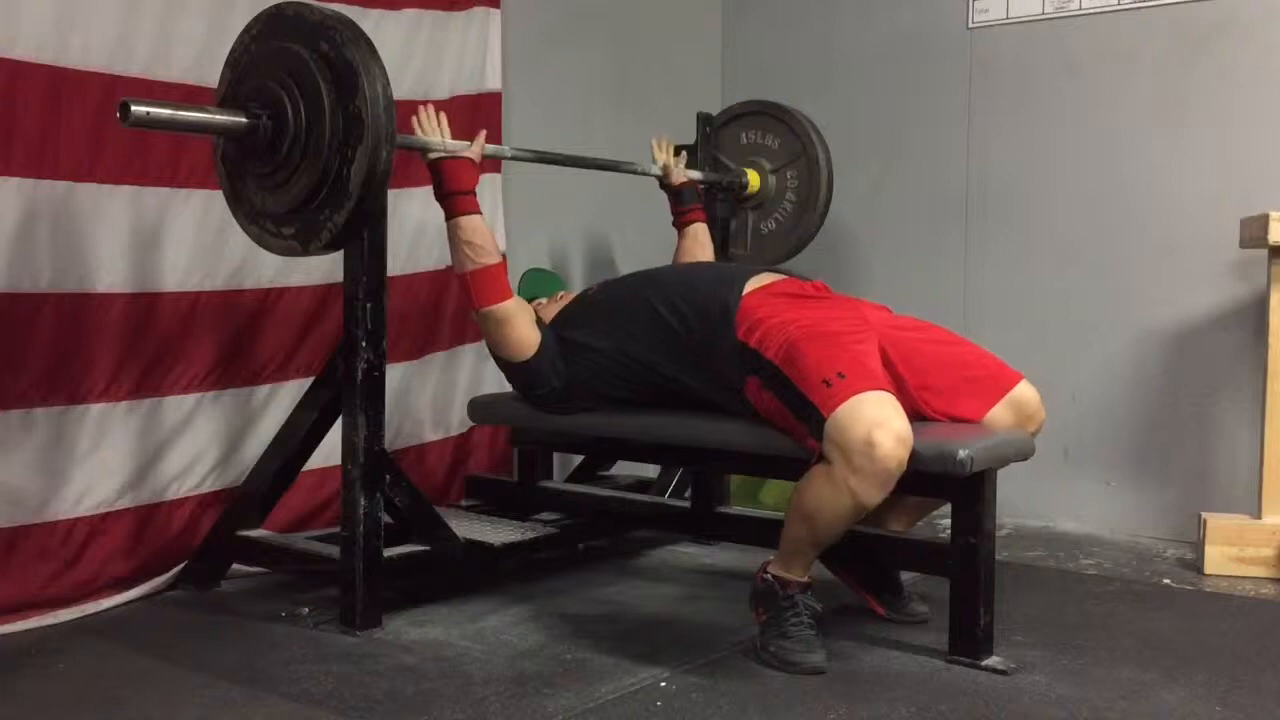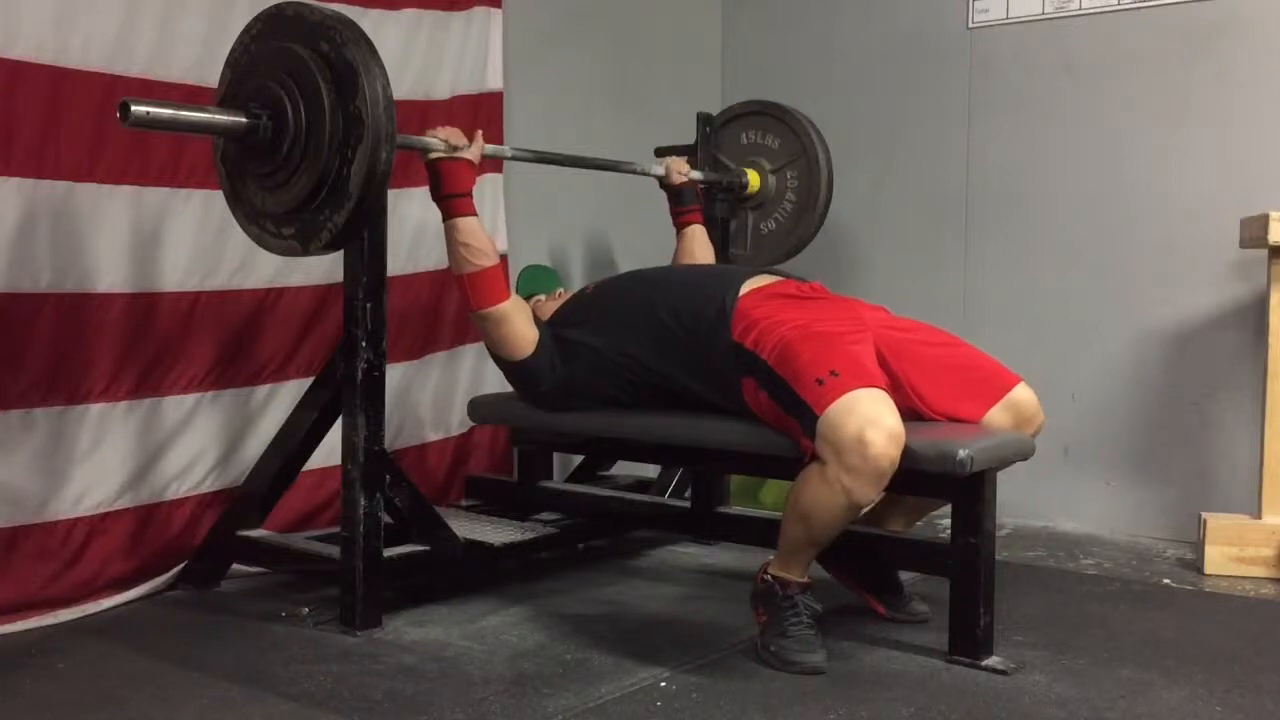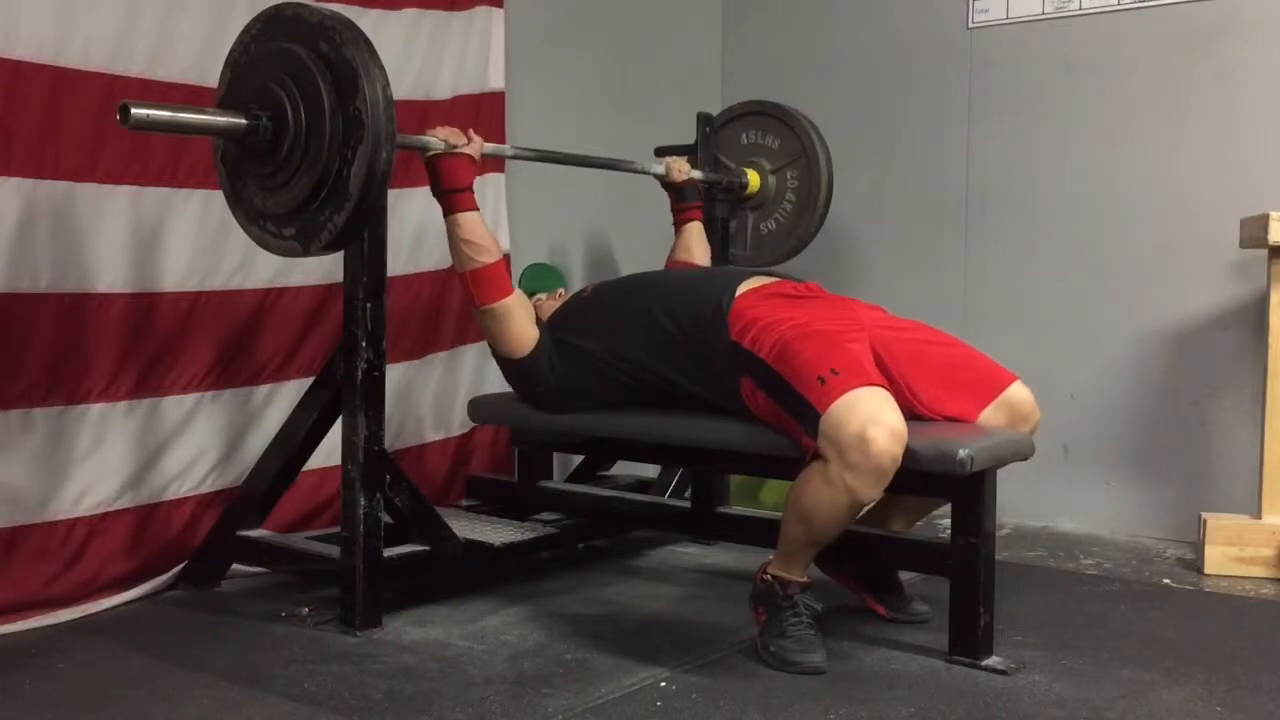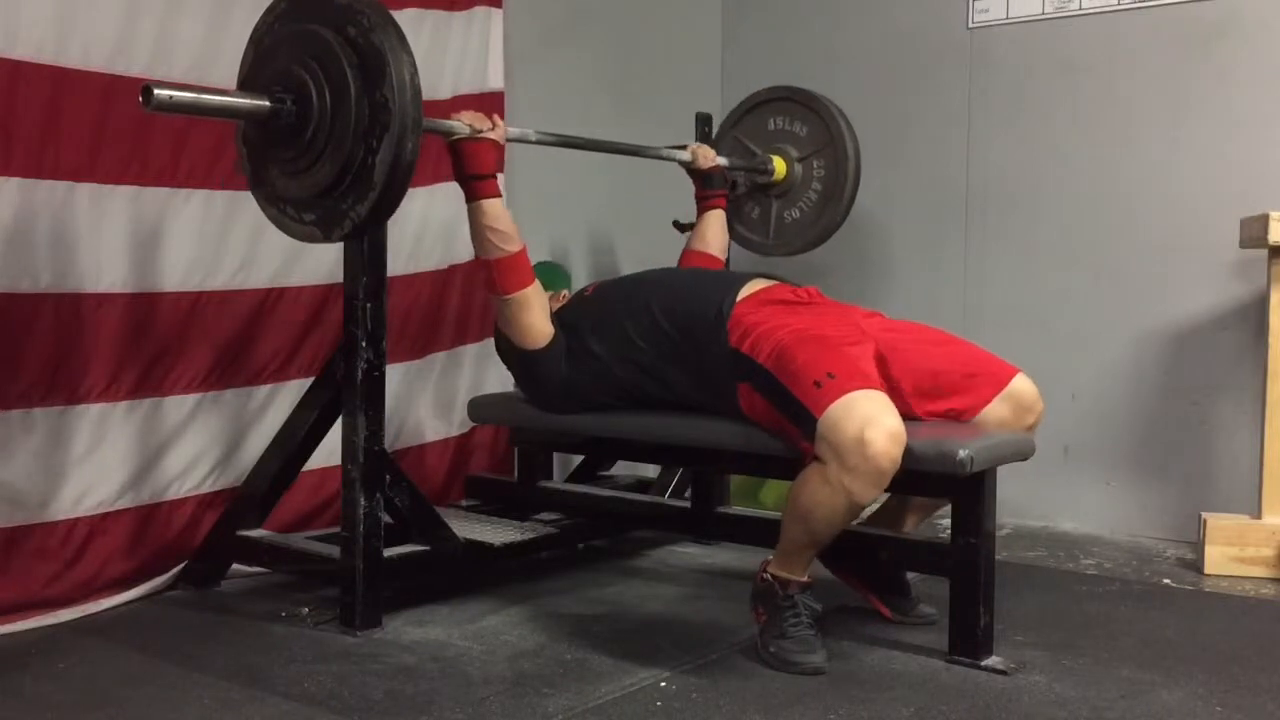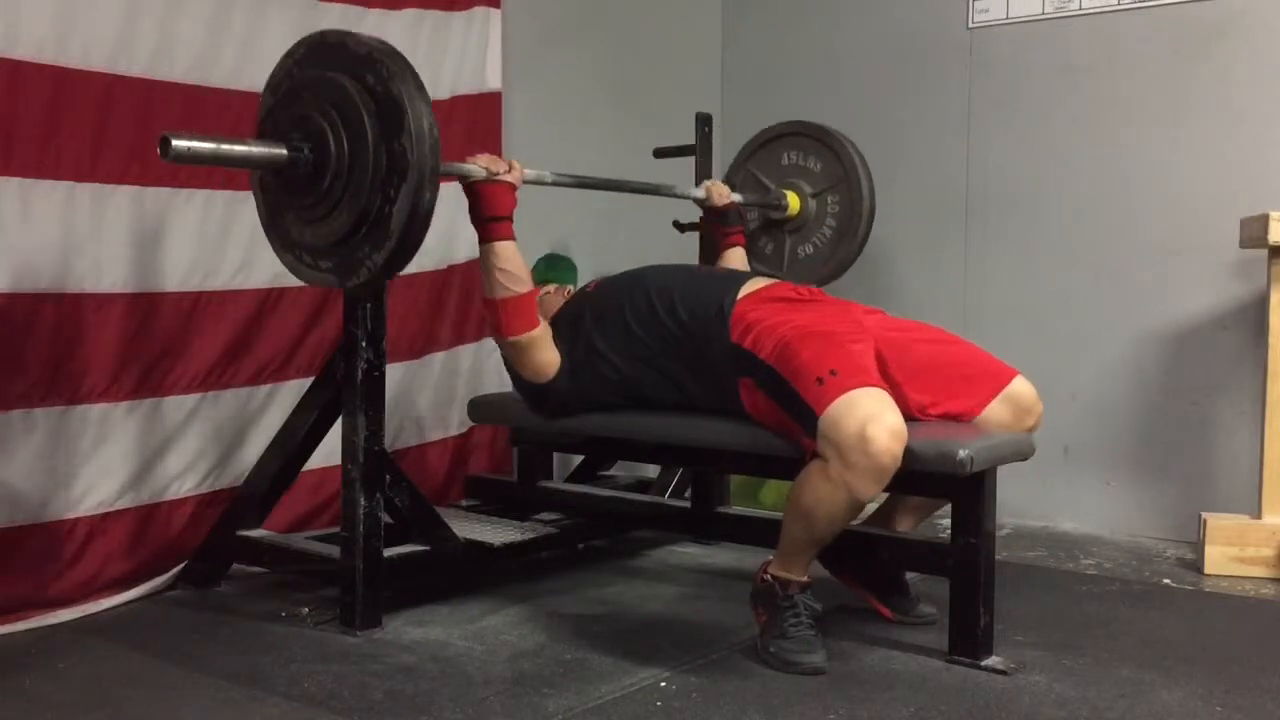
dt=0.5s
person 1, frame 1
left shoulder: (610, 323)
right shoulder: (558, 368)
left elbow: (694, 289)
right elbow: (488, 288)
left wrist: (683, 195)
right wrist: (456, 183)
left knee: (1017, 413)
right knee: (878, 446)
right ankle: (784, 585)
person 1, frame 2
left shoulder: (614, 320)
right shoulder: (555, 366)
left elbow: (696, 284)
right elbow: (488, 298)
left wrist: (684, 198)
right wrist: (454, 187)
left knee: (1015, 415)
right knee: (870, 444)
left ankle: (863, 547)
right ankle: (782, 586)
person 1, frame 3
left shoulder: (606, 323)
right shoulder: (554, 367)
left elbow: (691, 282)
right elbow: (489, 290)
left wrist: (686, 198)
right wrist: (454, 183)
left knee: (1013, 415)
right knee: (872, 442)
left ankle: (864, 549)
right ankle: (782, 586)
person 1, frame 4
left shoulder: (618, 319)
right shoulder: (560, 367)
left elbow: (704, 269)
right elbow: (507, 277)
left wrist: (710, 187)
right wrist: (478, 172)
left knee: (1016, 407)
right knee: (873, 442)
left ankle: (871, 552)
right ankle: (783, 586)
person 1, frame 5
left shoulder: (608, 321)
right shoulder: (558, 369)
left elbow: (724, 293)
right elbow: (515, 328)
left wrist: (727, 222)
right wrist: (493, 214)
left knee: (1016, 409)
right knee: (873, 439)
left ankle: (871, 552)
right ankle: (783, 586)
